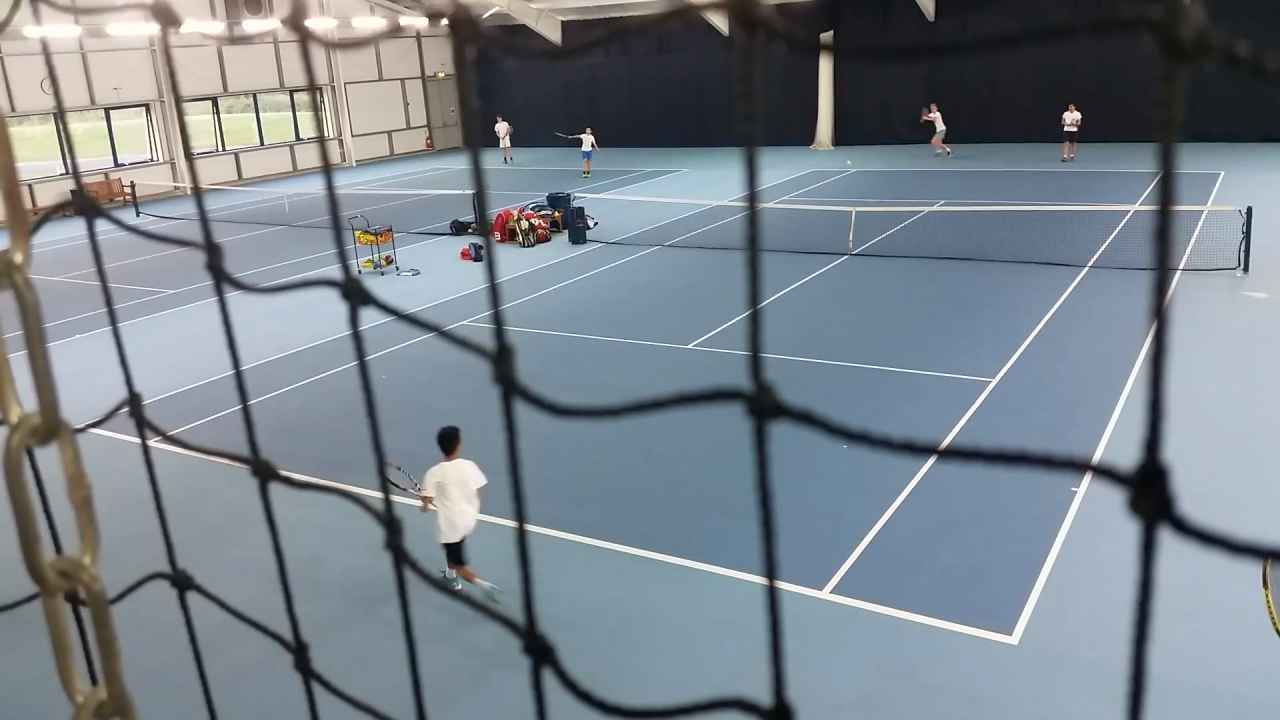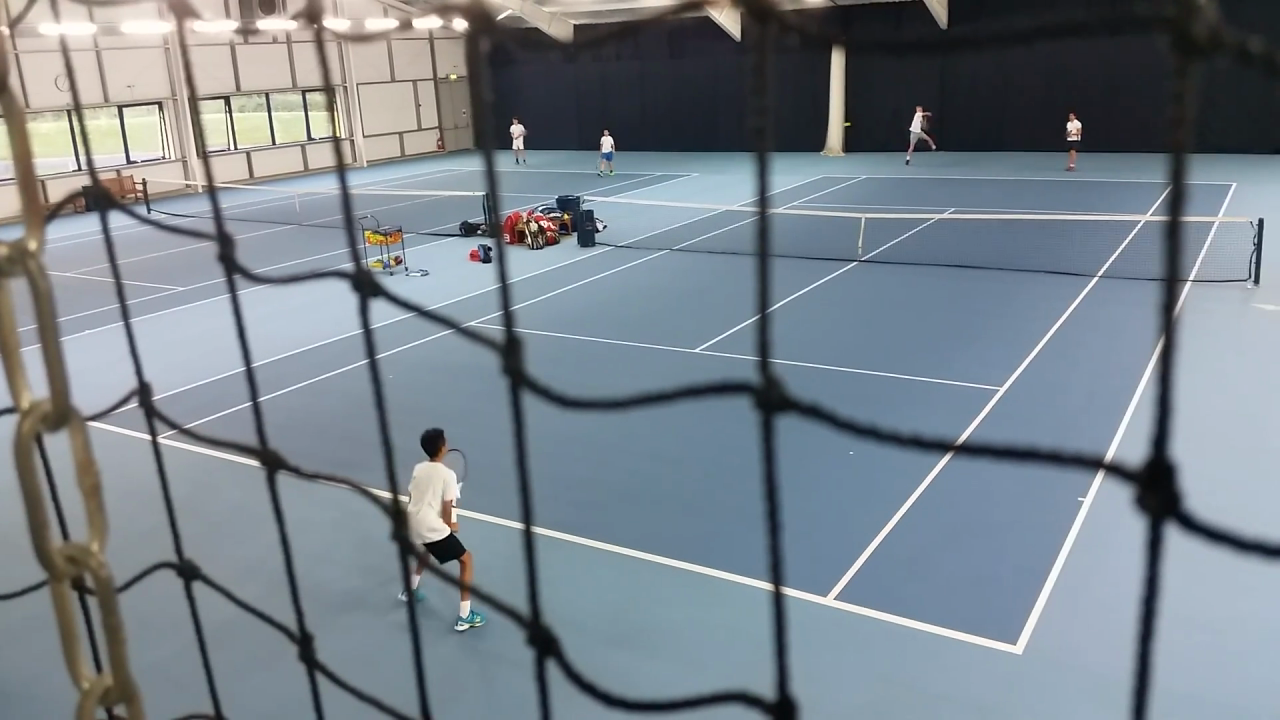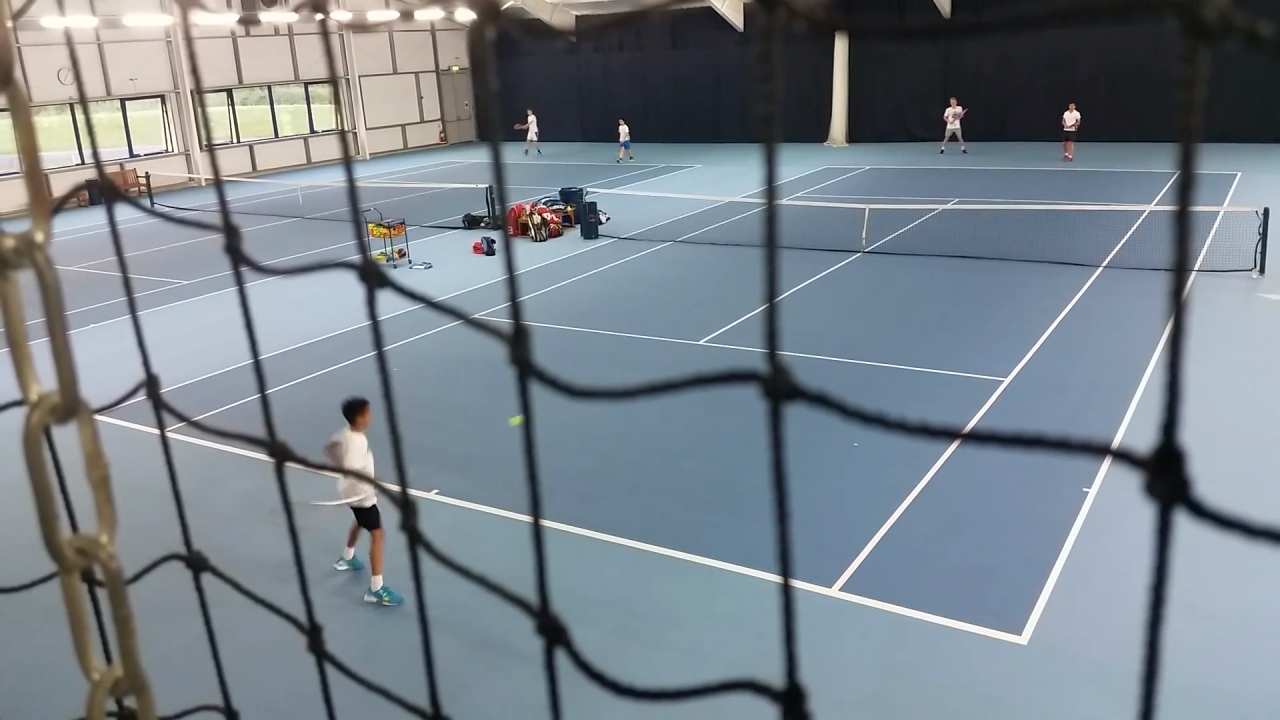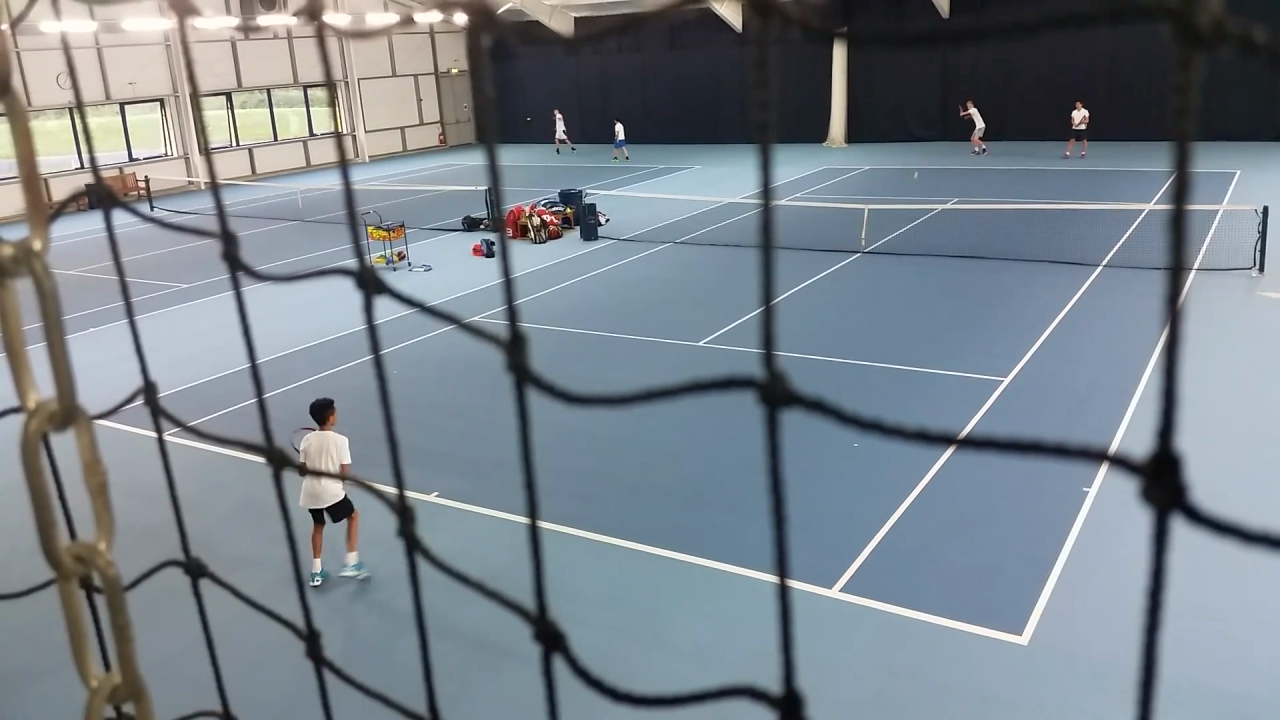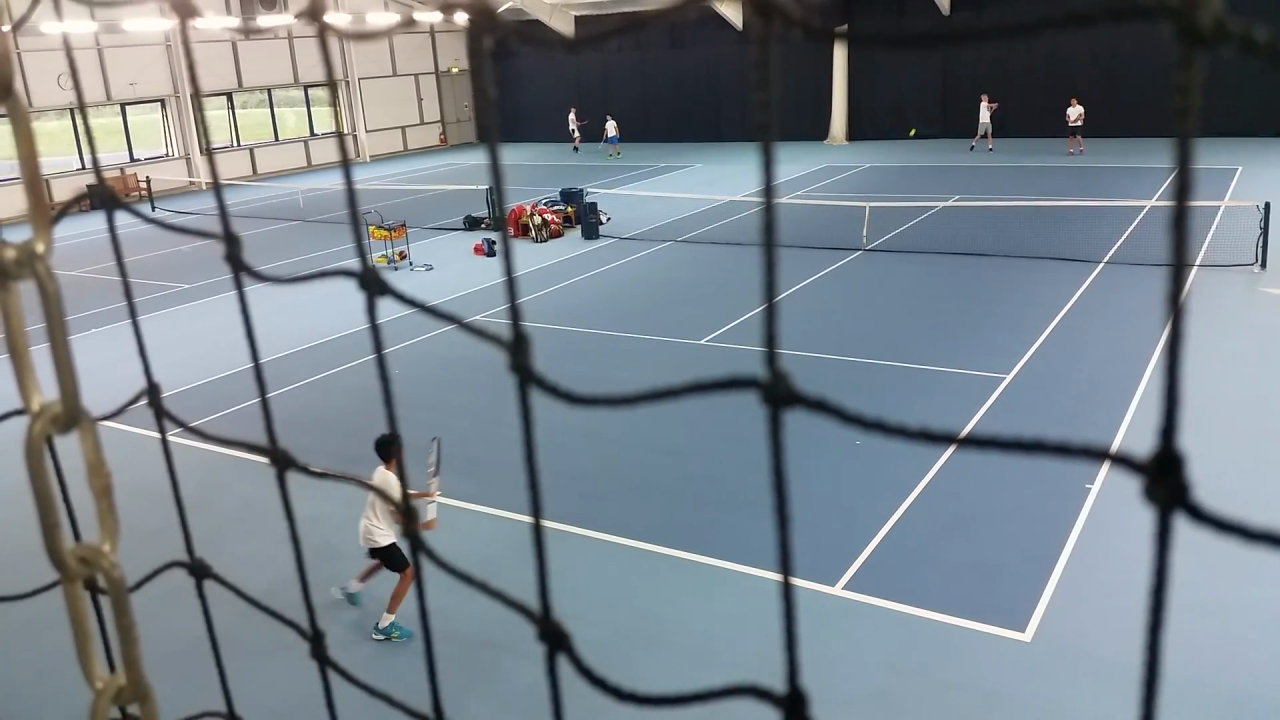
dt=1s
person 1, frame 1
left shoulder: (434, 473)
right shoulder: (469, 466)
left elbow: (425, 506)
right elbow: (477, 496)
left hip: (450, 526)
right hip: (469, 520)
left knee: (459, 567)
left ankle: (485, 586)
right ankle: (452, 578)
person 1, frame 2
left shoulder: (418, 469)
right shoulder: (447, 475)
right elbow: (446, 508)
right wrist: (450, 525)
left hip: (413, 526)
right hip: (433, 528)
left knee: (426, 551)
right knee: (465, 560)
left ankle: (411, 589)
right ankle: (464, 616)
person 1, frame 3
left shoulder: (344, 435)
right shoulder: (354, 442)
left elbow: (330, 450)
right elbow: (352, 472)
left hip: (356, 492)
right hip: (359, 494)
left knee: (361, 522)
right knee: (377, 534)
left ankle: (347, 558)
right ankle: (376, 589)
person 1, frame 4
left shoulder: (307, 440)
right shoulder: (340, 441)
left elbow: (303, 470)
right elbow: (344, 471)
left hip: (311, 493)
right hip: (333, 492)
left knee: (318, 526)
right knee: (352, 517)
left ankle: (316, 572)
right ankle: (350, 564)
person 1, frame 5
left shoulder: (380, 472)
right shoulder: (391, 482)
right elbow: (400, 519)
left wrist: (421, 494)
left hip: (370, 529)
right hip: (380, 534)
left knee: (384, 559)
right knee: (408, 574)
left ankle: (351, 589)
right ankle: (384, 626)
